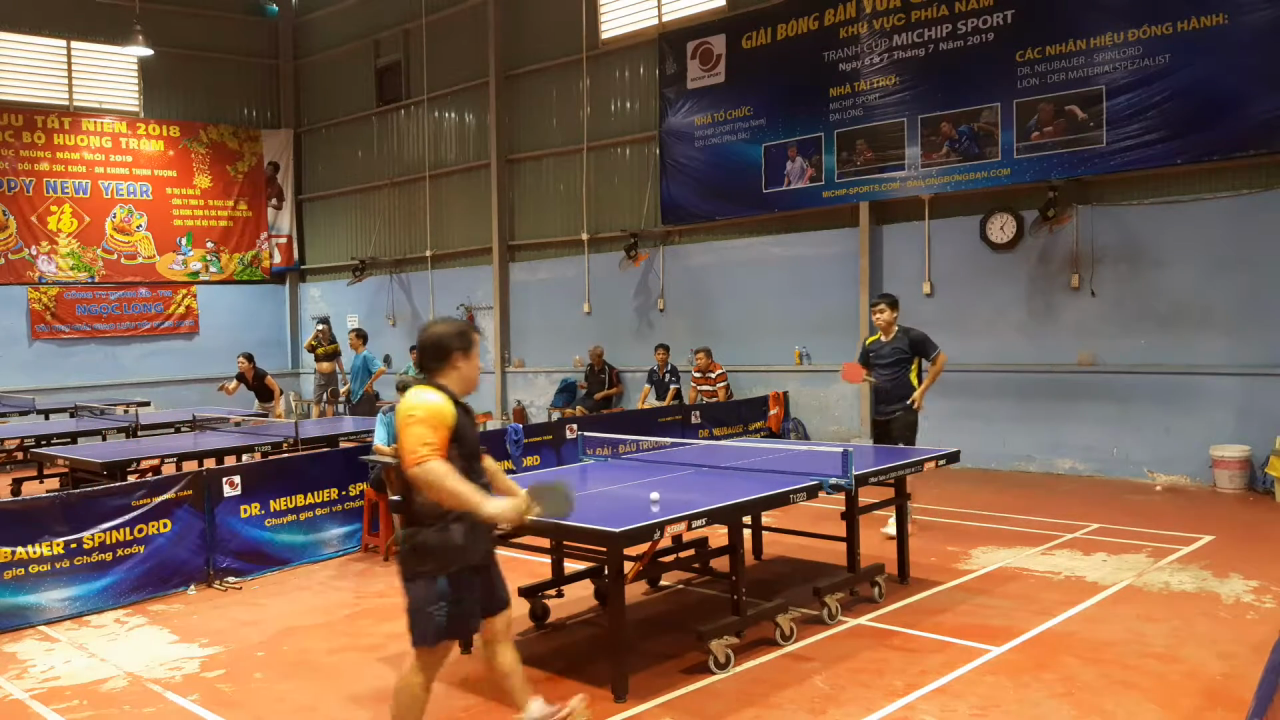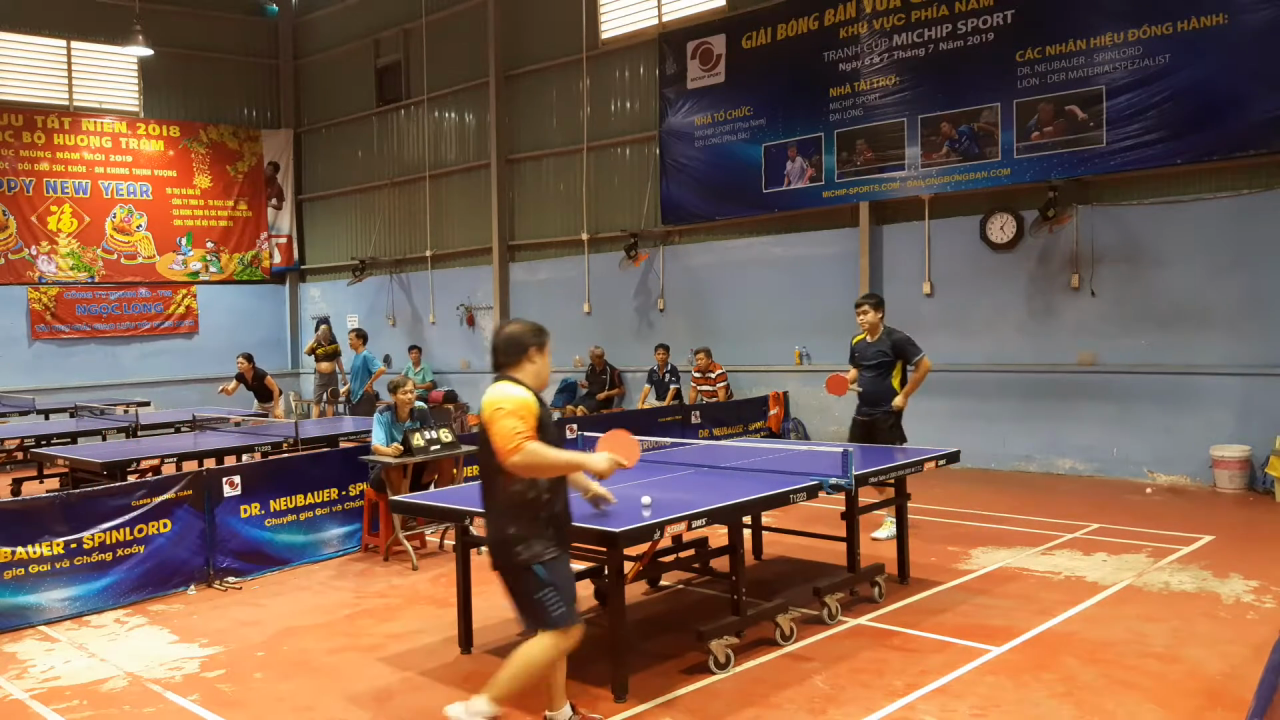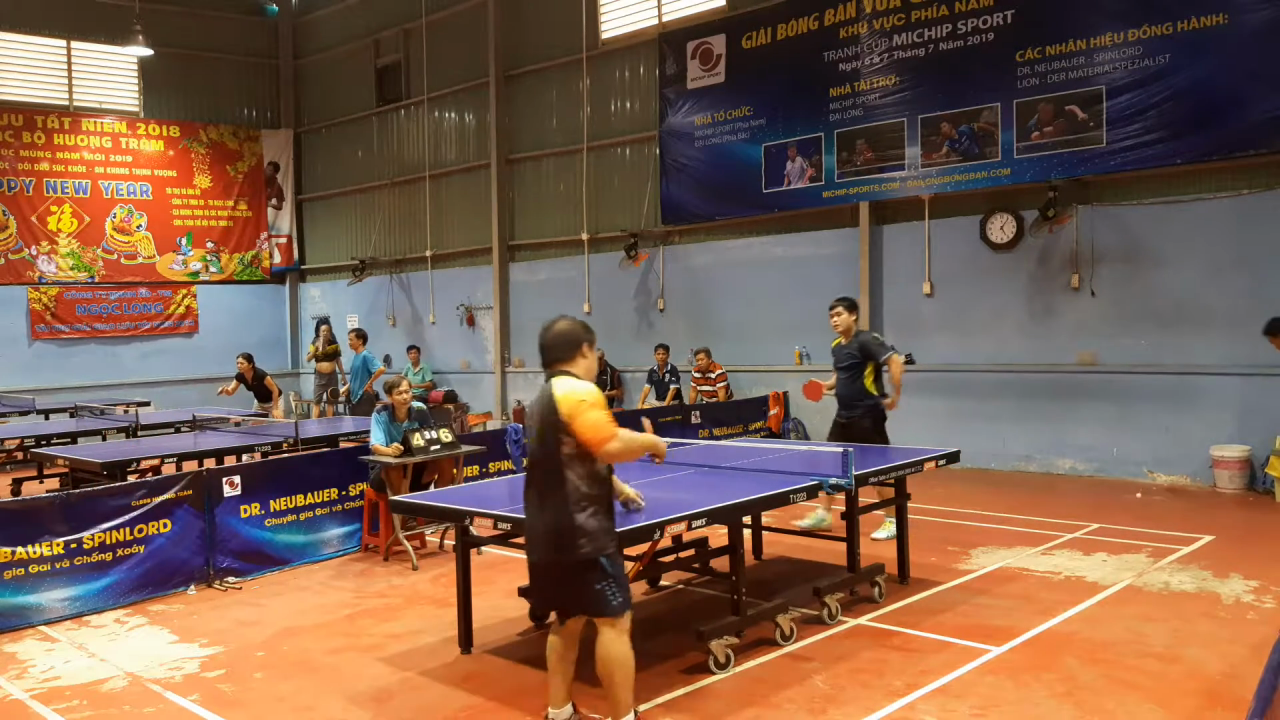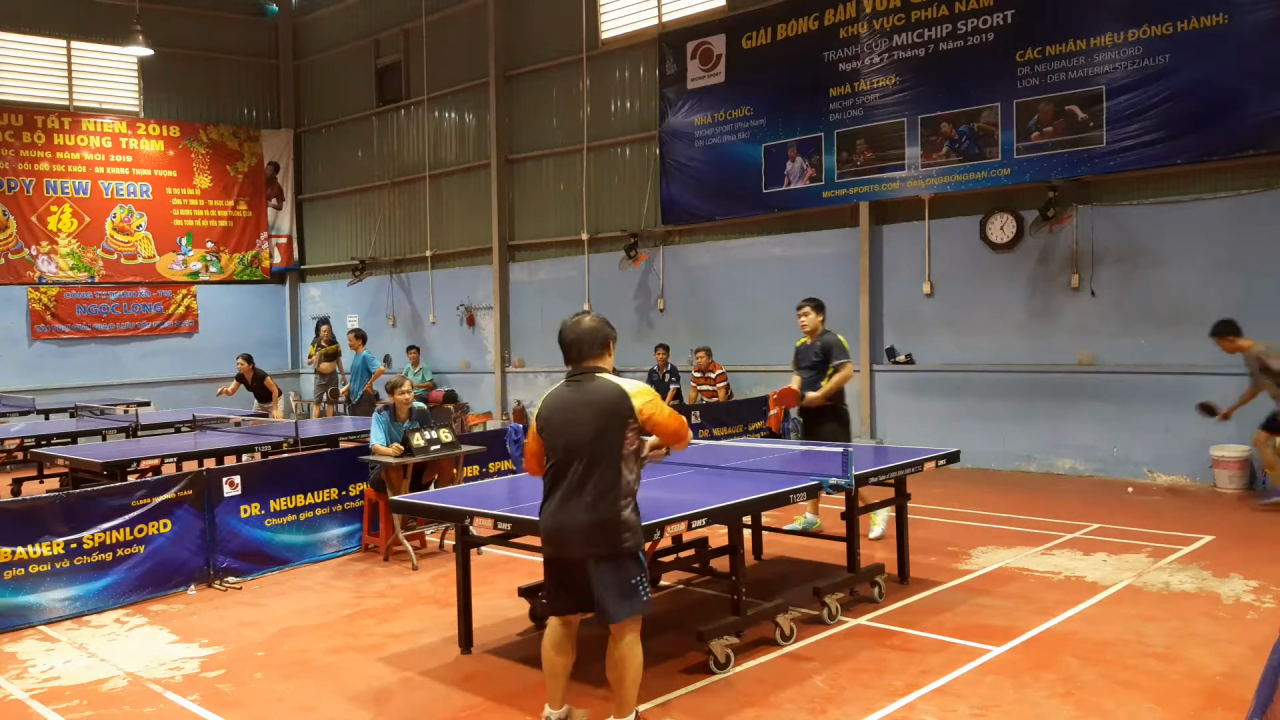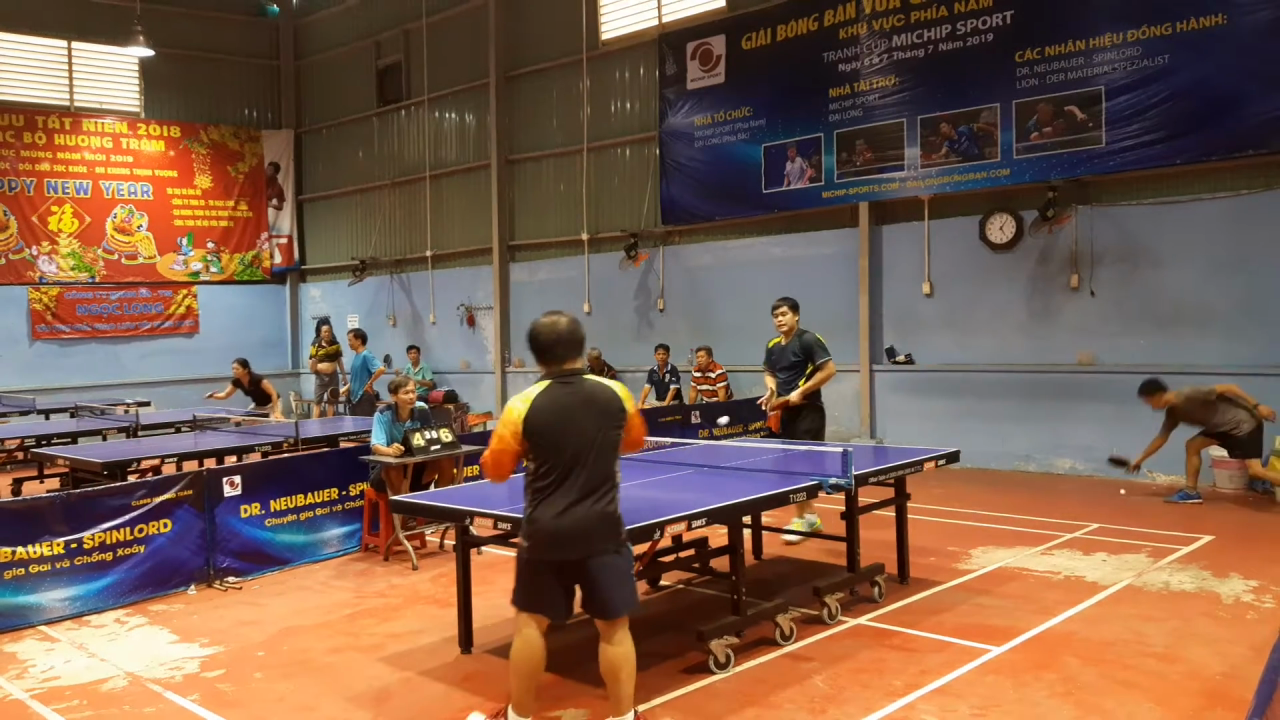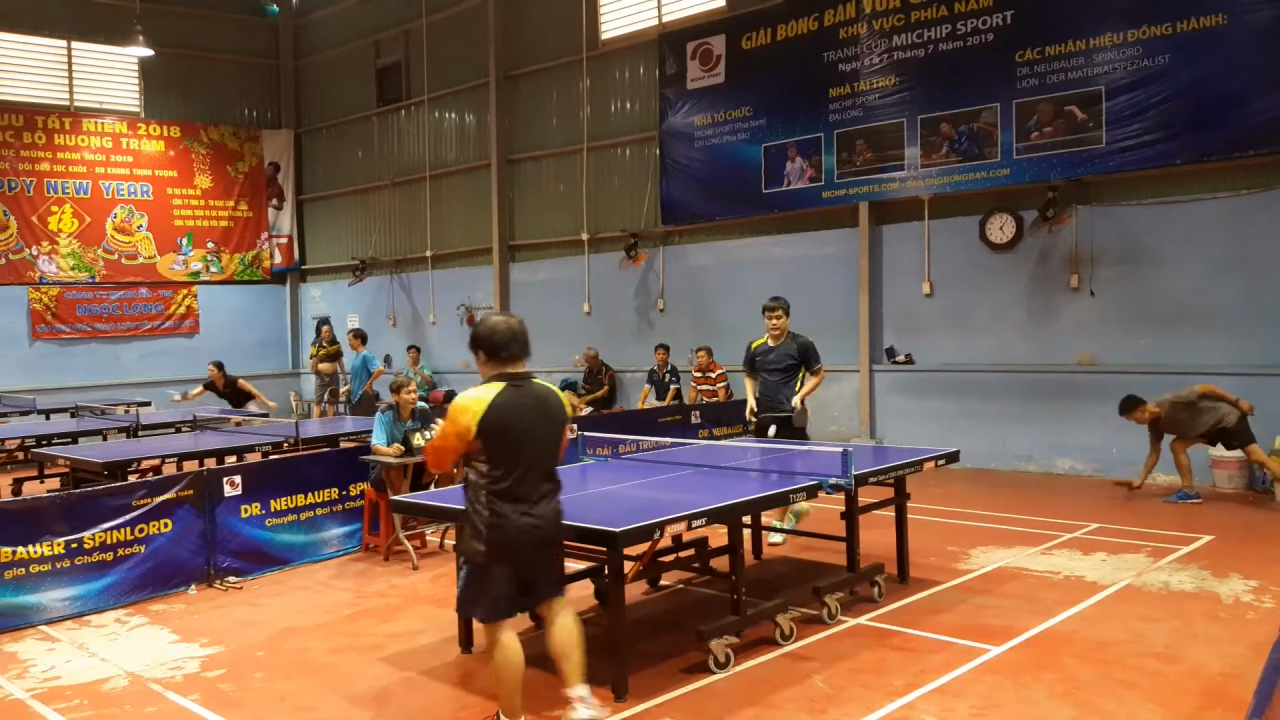
dt=0.3s
person 1, frame 1
left shoulder: (451, 406)
right shoulder: (425, 405)
left elbow: (477, 462)
right elbow: (423, 469)
left wrist: (519, 495)
right wrist: (485, 505)
left hip: (470, 549)
right hip: (440, 553)
left knee: (500, 628)
right knee: (431, 654)
person 1, frame 2
left shoulder: (518, 399)
right shoulder: (509, 397)
right elbow: (520, 455)
left wrist: (584, 484)
right wrist: (586, 462)
left hip: (532, 536)
right hip: (525, 541)
left knee: (552, 628)
right knee: (562, 632)
person 1, frame 3
left shoulder: (549, 395)
right shoulder: (577, 391)
right elbow: (609, 446)
left wrist: (618, 488)
right wrist: (651, 442)
left hip: (548, 532)
right hip: (581, 533)
left knee: (567, 621)
right knee: (614, 623)
person 1, frame 4
left shoulder: (549, 402)
right shoulder: (631, 393)
left elbow: (535, 464)
right elbow: (681, 436)
right wrist: (649, 444)
left hip: (558, 529)
right hip: (610, 531)
left knee: (561, 618)
right knee: (624, 628)
person 1, frame 5
left shoulder: (522, 406)
right shoulder: (615, 395)
left elbow: (495, 471)
right elbow: (634, 441)
left hip: (545, 532)
right hip: (601, 530)
left knee: (531, 623)
right knee: (614, 627)
person 1, frame 6
left shoulder: (472, 404)
right shoulder: (556, 400)
left elbow: (437, 461)
left wrist: (442, 438)
left hip: (492, 534)
right hip: (544, 525)
left knee: (499, 627)
right knee: (555, 604)
person 2, frame 1
left shoulder: (912, 337)
right shoulder: (870, 343)
left elbow: (939, 360)
right elbow: (863, 371)
left wrist: (922, 390)
left hip: (904, 409)
right hip: (879, 411)
person 2, frame 2
left shoulder: (897, 339)
right shoulder: (857, 343)
left elbow: (924, 365)
left wrist: (904, 396)
right wrist: (846, 380)
left hip: (887, 412)
right hip: (863, 412)
left ankle: (894, 520)
person 2, frame 3
left shoulder: (866, 341)
right shoulder: (836, 346)
left elbow: (896, 362)
left wrist: (894, 396)
right wrist: (827, 385)
left hip: (867, 416)
right hip: (844, 415)
left ankle: (893, 520)
right ankle: (822, 515)
person 2, frame 4
left shoulder: (831, 340)
right shoulder: (801, 346)
left elbow: (847, 372)
left wrist: (820, 394)
right wrist: (794, 389)
left hip: (832, 413)
right hip: (811, 414)
left ankle: (878, 511)
right ankle: (811, 517)
person 2, frame 5
left shoulder: (809, 340)
right shoulder: (772, 346)
left elbow: (829, 369)
right elbow: (769, 373)
left wrist: (801, 392)
right wrist: (771, 390)
left hip: (808, 411)
right hip: (787, 412)
left ankle: (800, 519)
right ankle: (810, 517)
person 2, frame 6
left shoulder: (802, 344)
right shoulder: (755, 347)
left elbow: (818, 374)
right elbow: (750, 376)
left wrist: (801, 395)
right wrist: (750, 398)
left hip: (791, 418)
right hip: (764, 416)
left ankle: (780, 522)
right ankle: (797, 506)
